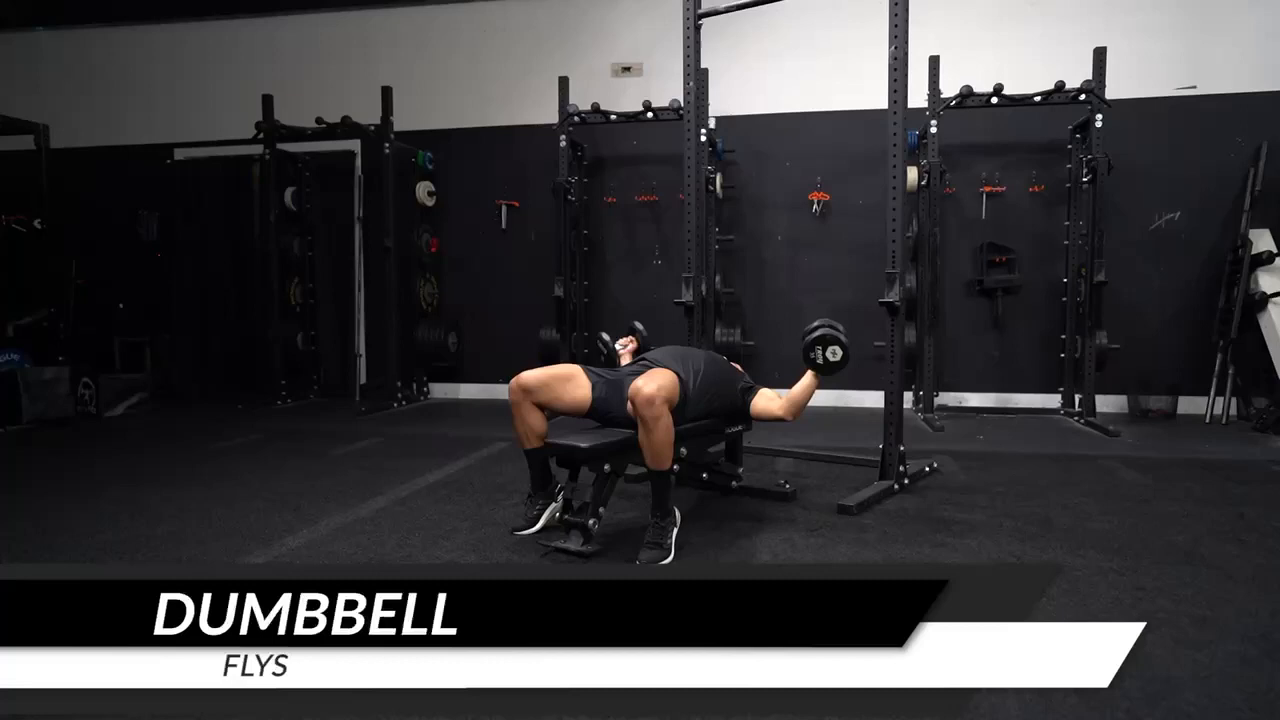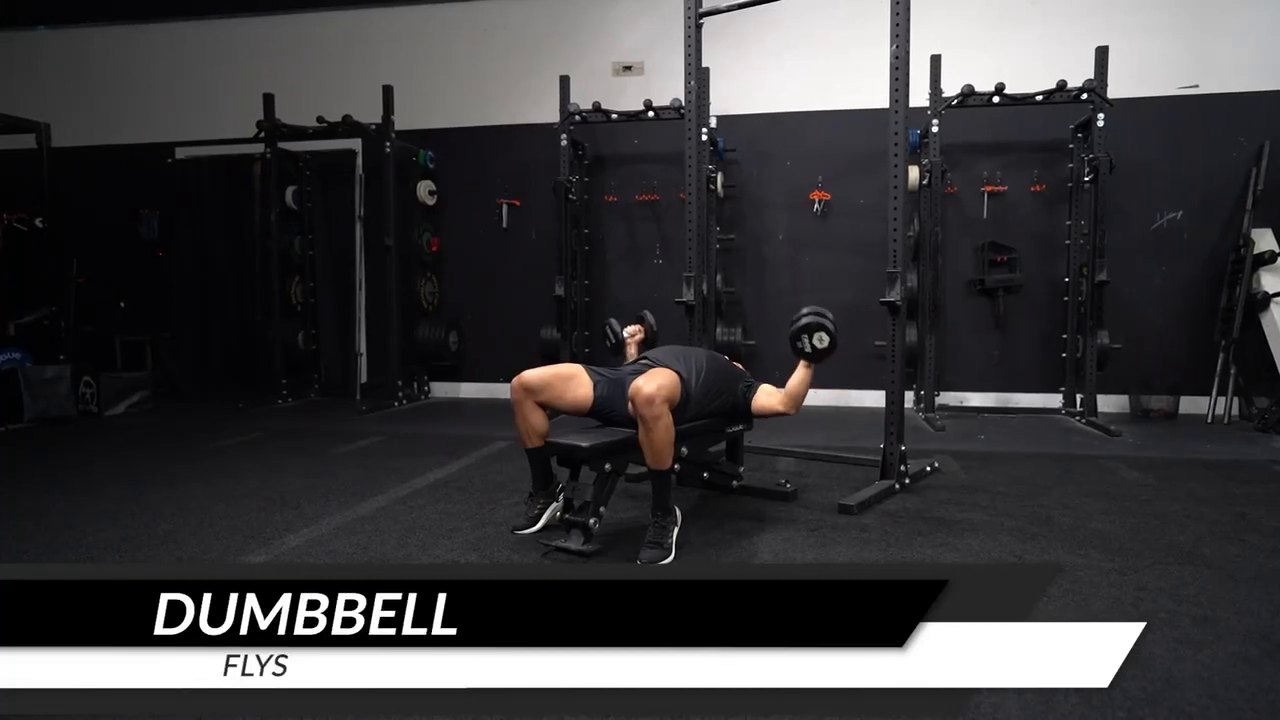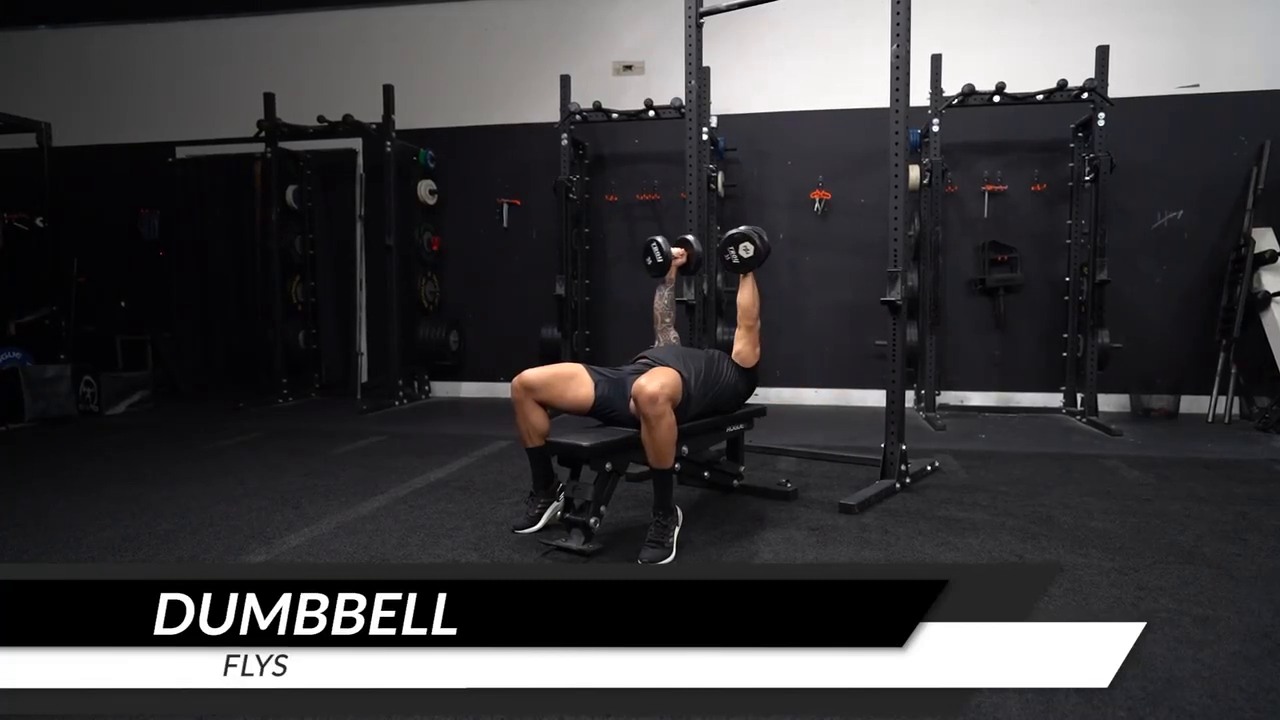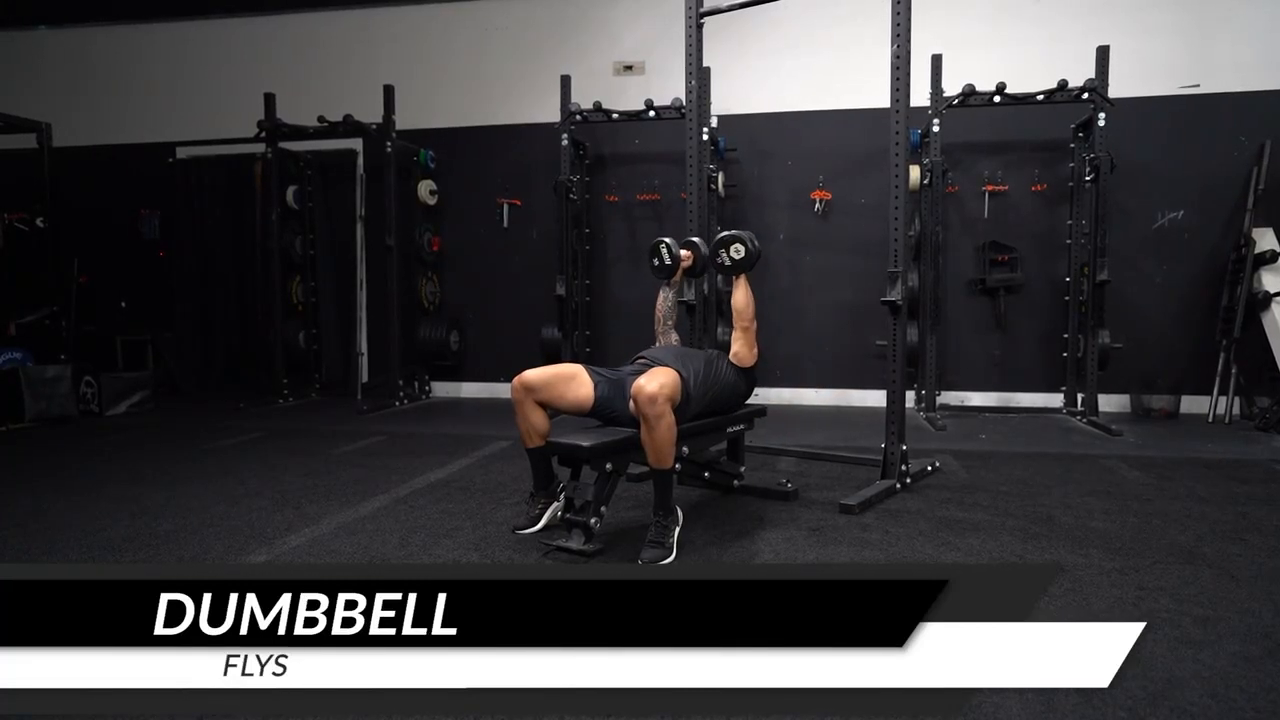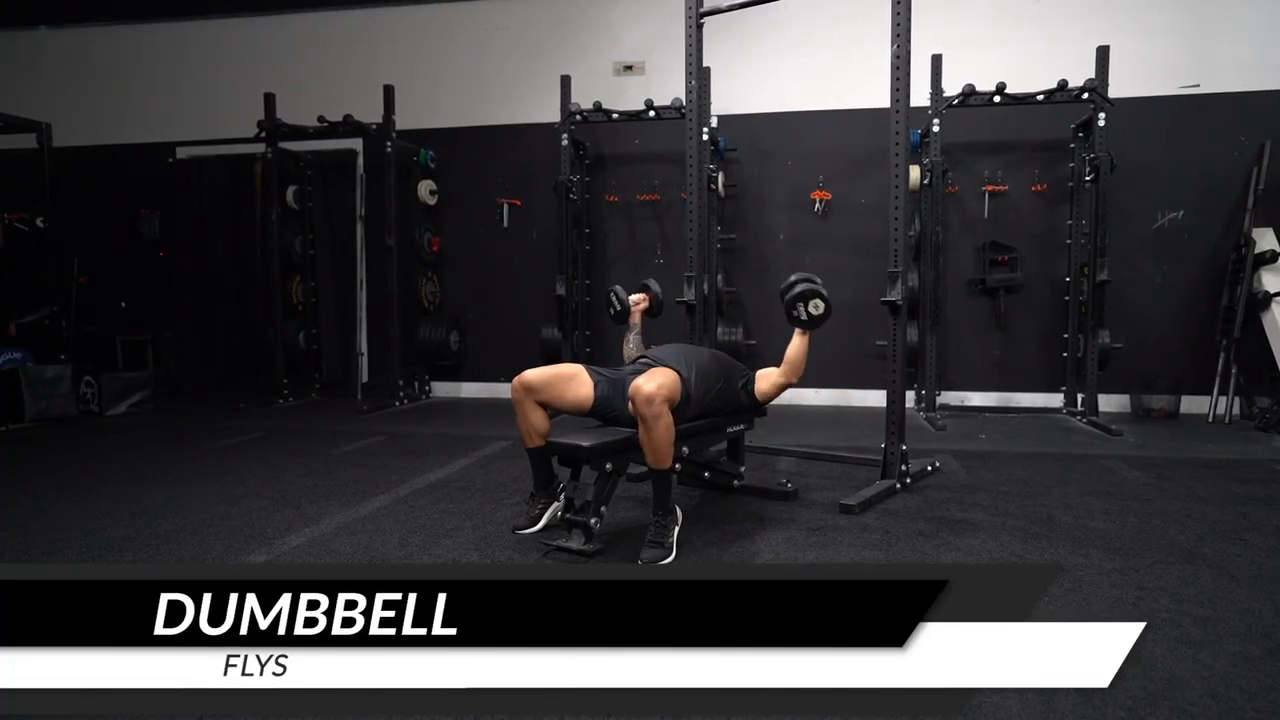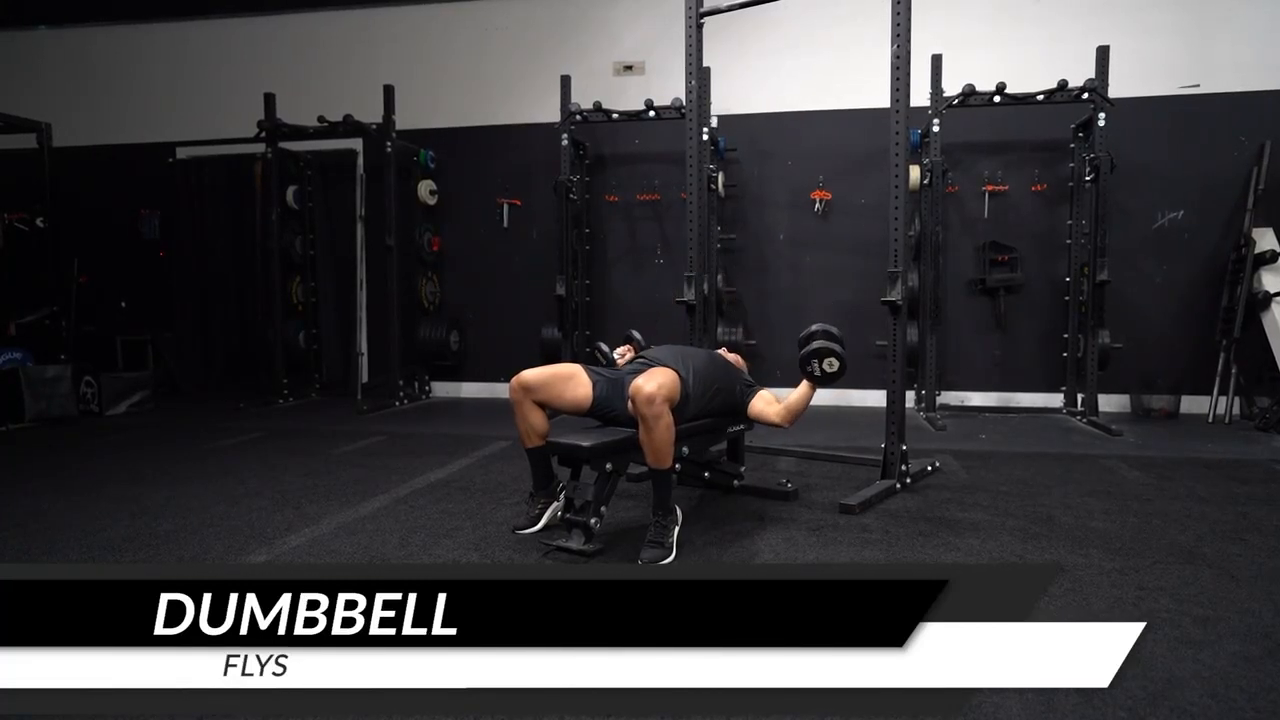
dt=0.7s
person 1, frame 1
left shoulder: (742, 389)
left elbow: (784, 410)
left wrist: (816, 369)
right wrist: (626, 356)
left hip: (651, 394)
right hip: (627, 379)
left knee: (647, 395)
right knee: (522, 386)
left ankle: (663, 518)
right ankle: (544, 494)
person 1, frame 2
left shoulder: (743, 386)
left elbow: (785, 404)
left wrist: (809, 359)
right wrist: (632, 346)
left hip: (652, 394)
right hip: (624, 377)
left knee: (648, 394)
right knee: (525, 385)
left ankle: (664, 516)
right ankle: (545, 493)
person 1, frame 3
left shoulder: (738, 377)
right shoulder: (693, 359)
left elbow: (748, 325)
right elbow: (664, 324)
left wrist: (746, 272)
right wrist: (670, 272)
left hip: (656, 391)
right hip: (624, 379)
left knee: (650, 393)
right knee: (525, 384)
left ankle: (665, 516)
right ankle: (546, 492)
person 1, frame 4
left shoulder: (736, 378)
right shoulder: (690, 360)
left elbow: (744, 325)
right elbow: (664, 326)
left wrist: (739, 274)
right wrist: (674, 276)
left hip: (655, 390)
right hip: (624, 379)
left knee: (649, 393)
right knee: (524, 385)
left ankle: (666, 517)
right ankle: (547, 492)
person 1, frame 5
left shoulder: (743, 384)
left elbow: (787, 376)
right elbow: (633, 363)
left wrist: (802, 328)
right wrist: (636, 316)
left hip: (651, 394)
right hip: (623, 384)
left knee: (647, 394)
right knee: (525, 385)
left ankle: (665, 517)
right ankle: (547, 494)
person 1, frame 6
left shoulder: (739, 385)
left elbow: (782, 416)
left wrist: (812, 377)
right wrist: (625, 362)
left hip: (653, 392)
right hip: (626, 378)
left knee: (648, 393)
right knee: (523, 385)
left ankle: (664, 516)
right ankle: (546, 493)
